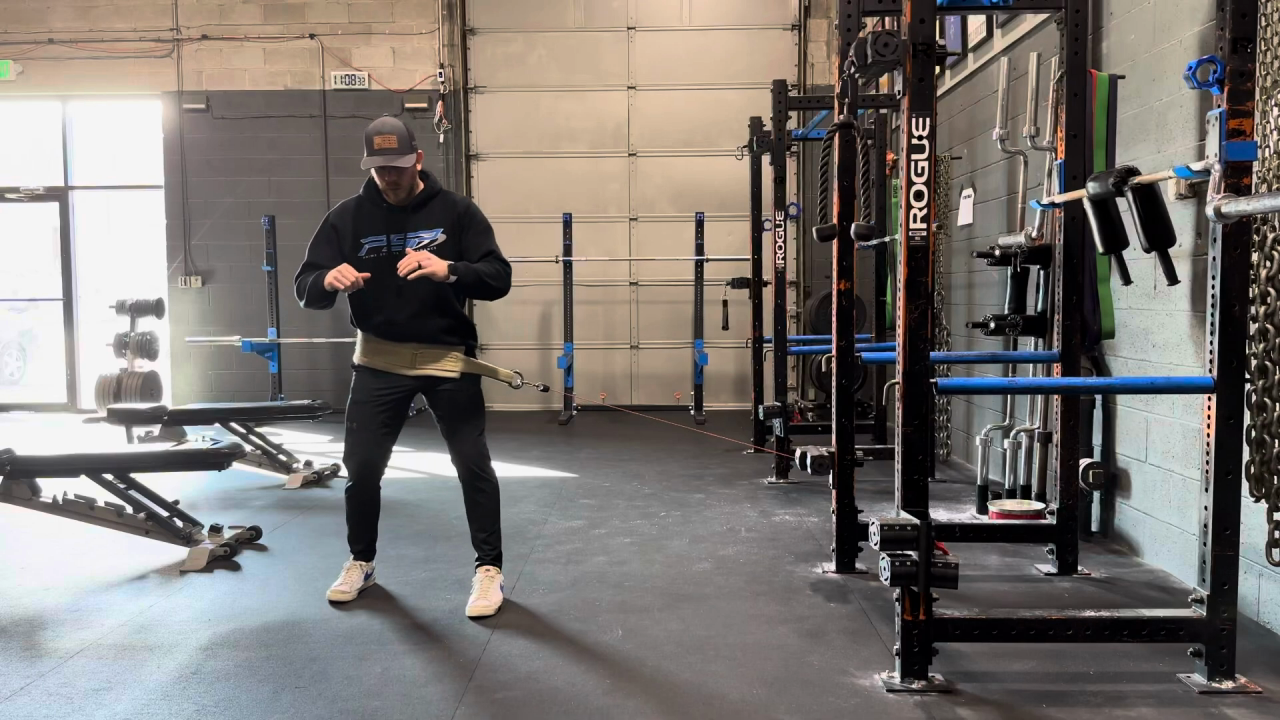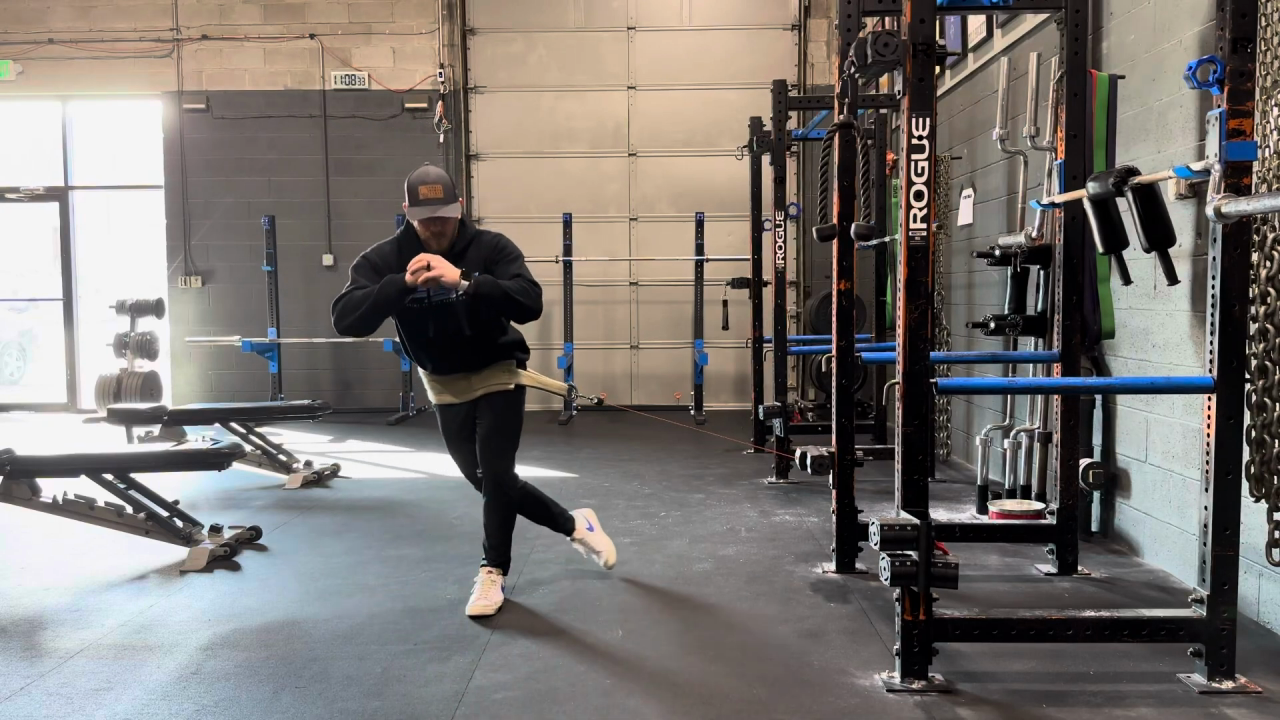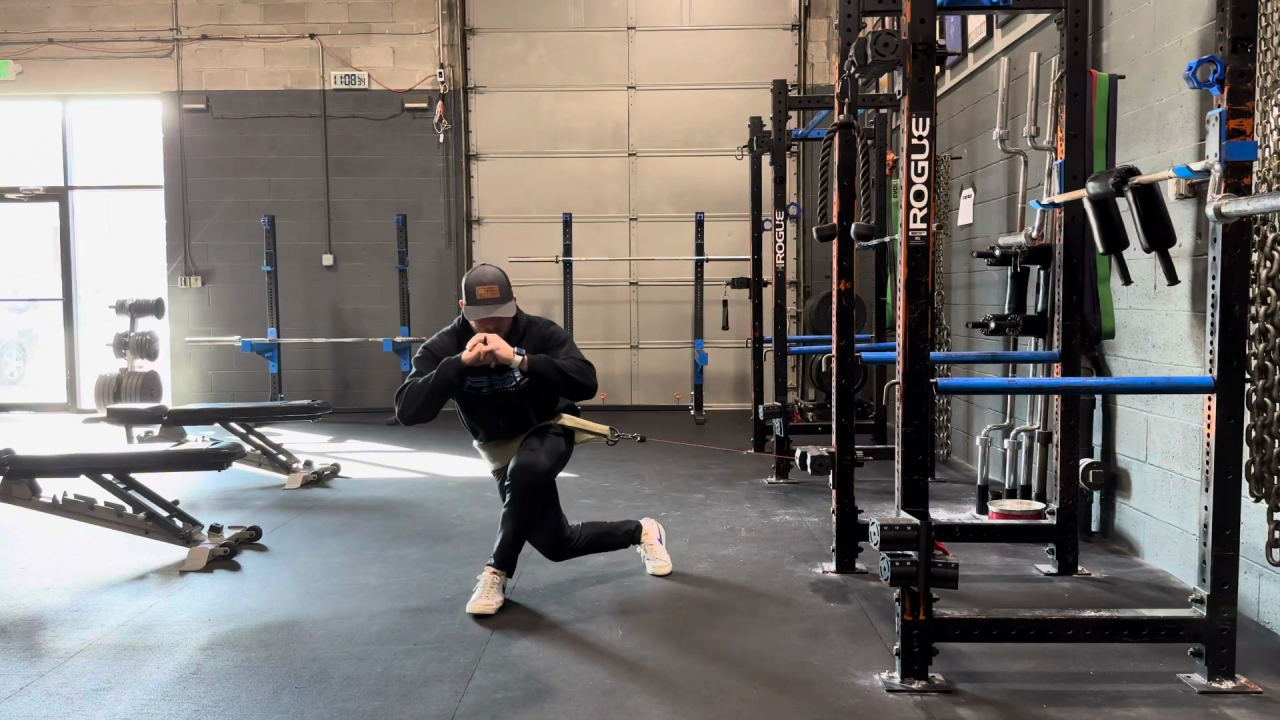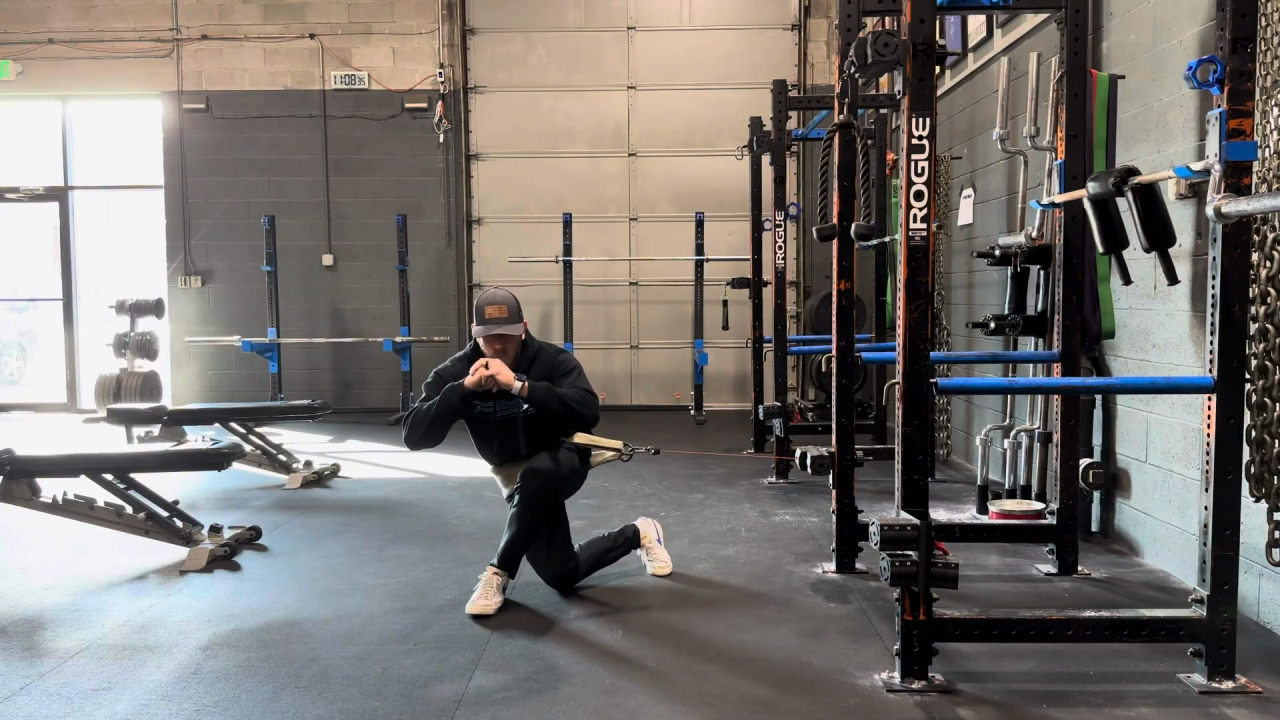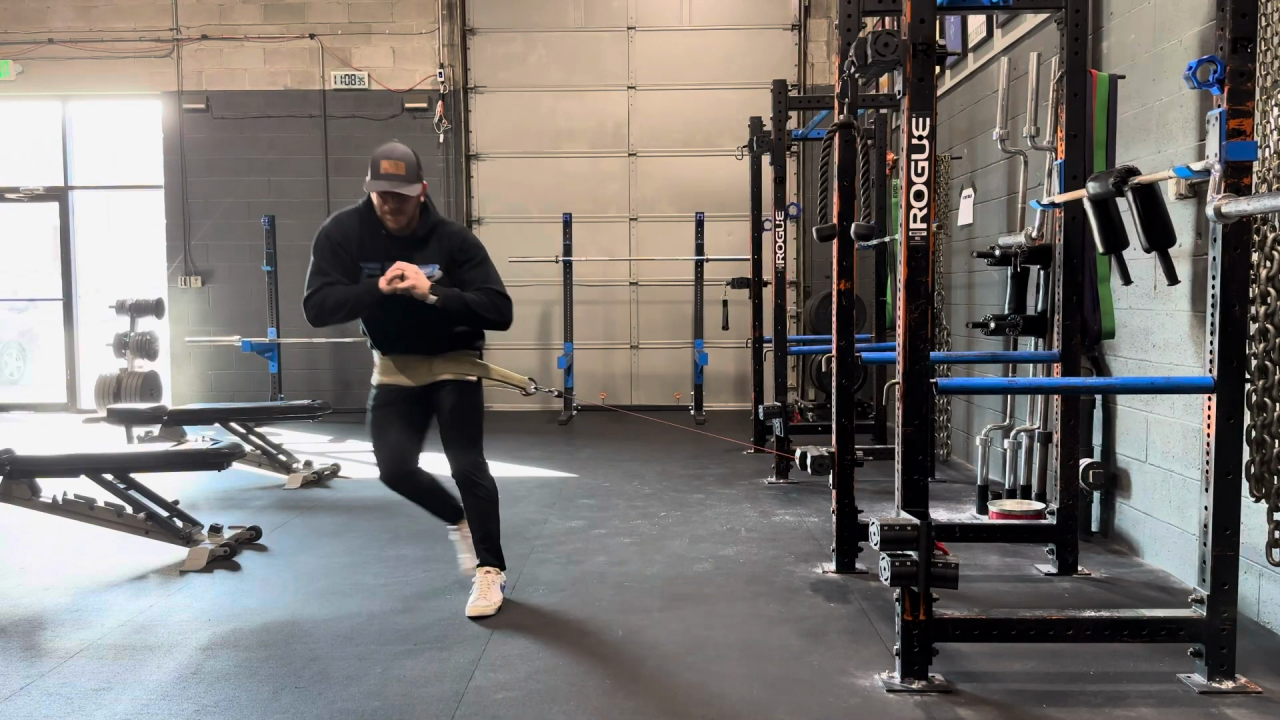
dt=0.7s
person 1, frame 1
left shoulder: (456, 211)
right shoulder: (348, 217)
left elbow: (499, 279)
right elbow: (306, 291)
left wrist: (448, 270)
right wrist: (327, 279)
right hip: (380, 360)
left knee: (473, 463)
right knee: (361, 467)
left ankle: (489, 571)
right ankle: (361, 562)
person 1, frame 2
left shoulder: (491, 247)
right shoulder: (384, 259)
left elbow: (530, 304)
right elbow: (346, 321)
left wrist: (463, 281)
right wrist: (402, 283)
left hip: (497, 373)
right hip: (446, 385)
left knee: (494, 471)
right knee: (489, 481)
left ankle: (493, 571)
right ankle: (574, 525)
person 1, frame 3
left shoulder: (542, 333)
right shoulder: (443, 347)
left elbow: (586, 383)
right elbow: (407, 411)
left wrist: (518, 359)
right wrist: (460, 363)
left hip: (547, 431)
right hip: (500, 450)
left knee: (526, 472)
right knee: (556, 544)
left ankle: (496, 573)
right ankle: (641, 531)
person 1, frame 4
left shoulder: (553, 360)
right shoulder: (454, 373)
left elbow: (587, 414)
right elbow: (414, 436)
left wrist: (518, 385)
right wrist: (463, 389)
left hip: (562, 457)
right hip: (515, 476)
left knee: (536, 479)
right knee: (562, 576)
left ankle: (498, 574)
right ankle: (638, 534)
person 1, frame 5
left shoulder: (453, 239)
right shoulder: (342, 233)
left elbow: (498, 312)
right elbow: (317, 307)
left wrist: (431, 293)
right wrist: (376, 289)
left hip: (451, 362)
right hip: (393, 365)
left knee: (468, 466)
right knee: (395, 471)
left ankle: (490, 571)
right ankle: (460, 521)
